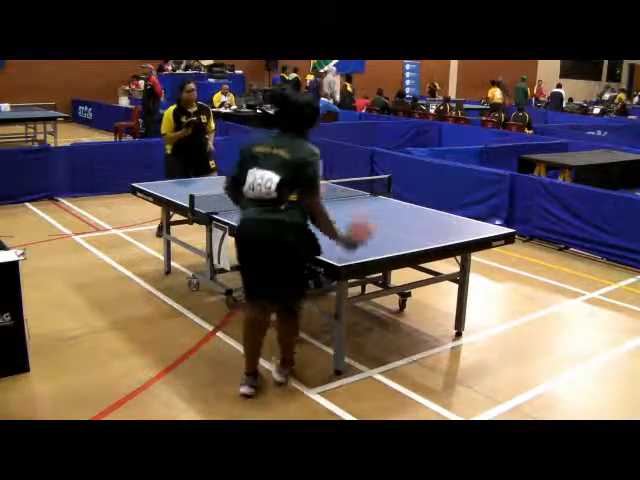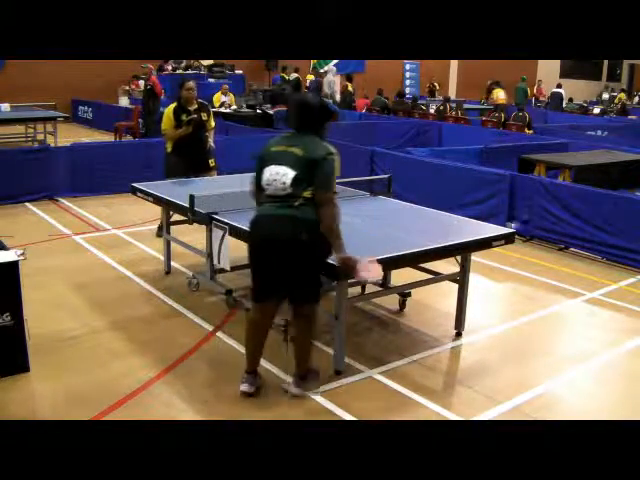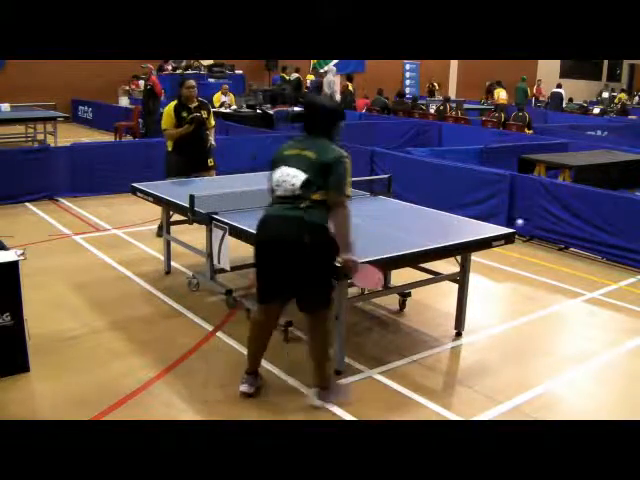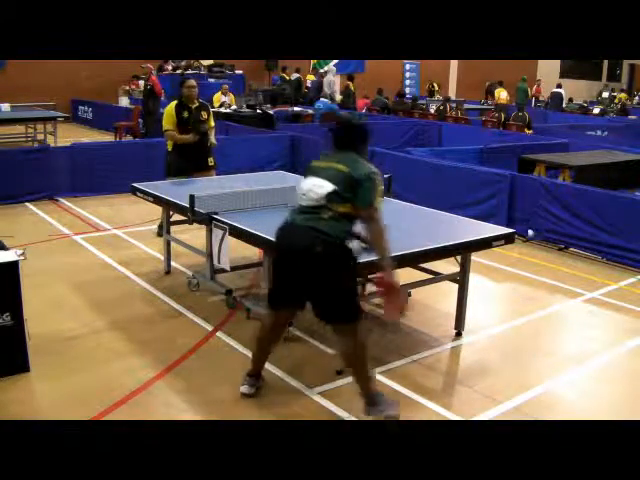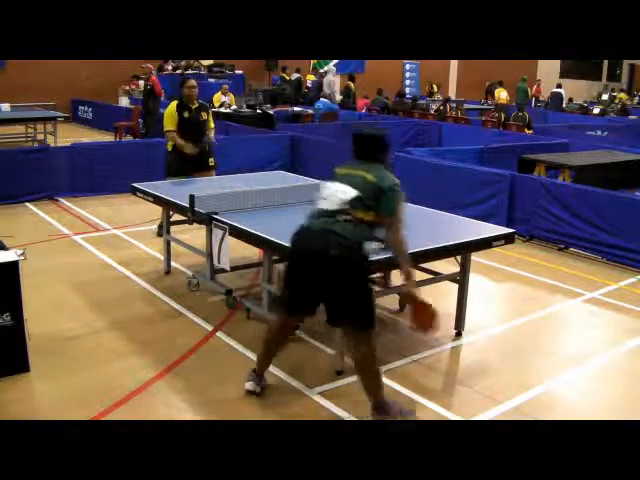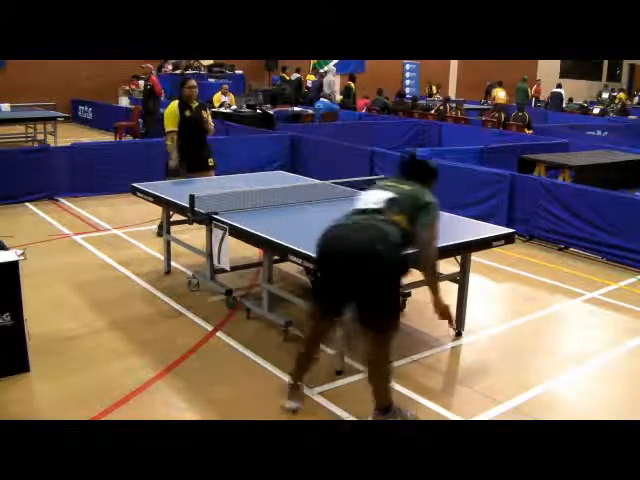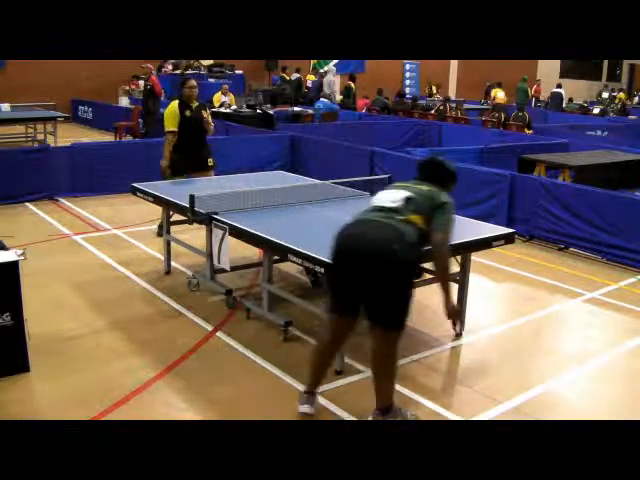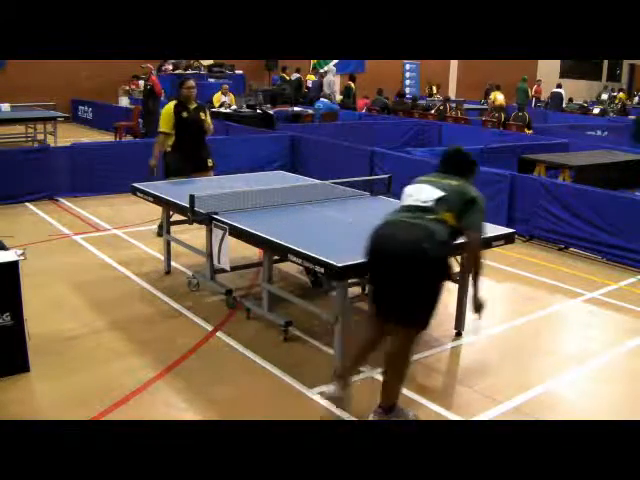
dt=0.1s
person 1, frame 1
left shoulder: (252, 146)
right shoulder: (307, 153)
left elbow: (232, 189)
right elbow: (313, 208)
right wrist: (340, 238)
left hip: (250, 231)
right hip: (286, 235)
left knee: (257, 306)
right knee: (289, 305)
left ankle: (250, 376)
right ankle: (285, 366)
person 1, frame 2
left shoulder: (272, 146)
right shoulder: (324, 152)
right elbow: (326, 204)
right wrist: (340, 250)
left hip: (263, 228)
right hip: (300, 234)
left knee: (263, 306)
right knee: (304, 307)
left ankle: (250, 375)
right ankle: (301, 376)
person 1, frame 3
left shoulder: (285, 150)
right shoulder: (336, 155)
right elbow: (338, 205)
right wrist: (346, 250)
left hip: (269, 229)
right hip: (305, 236)
left knee: (268, 310)
right knee: (318, 313)
left ankle: (250, 377)
right ankle: (323, 386)
person 1, frame 4
left shoulder: (316, 163)
right shoulder: (366, 172)
right elbow: (371, 221)
right wrist: (386, 266)
left hip: (288, 237)
right hip: (325, 248)
left knee: (279, 315)
right knee: (347, 326)
left ankle: (252, 378)
right ankle: (372, 401)
person 1, frame 5
left shoulder: (338, 172)
right shoulder: (388, 182)
right elbow: (394, 231)
right wrist: (409, 280)
left hip: (303, 241)
right hip: (339, 251)
left knee: (289, 317)
right knee: (360, 333)
left ankle: (256, 376)
right ankle: (381, 408)
person 1, frame 6
left shoulder: (378, 188)
right shoulder: (425, 199)
right elbow: (426, 246)
right wrist: (436, 296)
left hip: (333, 240)
right hip: (374, 252)
left knee: (321, 321)
right knee: (379, 333)
left ankle: (294, 389)
right ankle: (383, 410)
person 1, frame 7
left shoulder: (393, 187)
right shoulder: (442, 200)
right elbow: (440, 247)
right wrist: (447, 297)
left hip: (350, 237)
right hip: (390, 249)
left knee: (339, 325)
right knee: (386, 333)
left ankle: (309, 395)
right ankle: (385, 411)
person 1, frame 8
left shoulder: (418, 181)
right shoulder: (471, 194)
right elbow: (473, 243)
right wrist: (475, 290)
left hip: (383, 238)
right hip: (421, 249)
left knee: (381, 321)
right knee: (405, 332)
left ankle: (341, 380)
right ankle: (387, 410)
person 2, frame 1
left shoulder: (205, 109)
right shoulder: (172, 112)
left elbow: (210, 129)
right elbow: (166, 138)
left wrist: (210, 142)
right wrist: (183, 133)
left hip: (201, 155)
right hip: (178, 157)
right ankle: (163, 224)
person 2, frame 2
left shoulder: (204, 107)
right shoulder: (172, 110)
left elbow: (210, 127)
right elbow: (167, 136)
left wrist: (210, 140)
right wrist: (183, 131)
left hip: (202, 153)
right hip: (178, 156)
right ankle: (163, 224)
person 2, frame 3
left shoulder: (205, 105)
right shoulder: (172, 108)
left elbow: (210, 125)
right elbow: (167, 133)
left wrist: (211, 138)
right wrist: (184, 130)
left hip: (202, 152)
right hip: (179, 154)
right ankle: (163, 224)
person 2, frame 4
left shoulder: (204, 106)
right shoulder: (173, 108)
left elbow: (210, 126)
right elbow: (168, 133)
left wrist: (211, 137)
right wrist: (185, 138)
left hip: (202, 152)
right hip: (179, 154)
right ankle: (163, 224)
person 2, frame 5
left shoulder: (204, 107)
right shoulder: (174, 108)
left elbow: (209, 128)
right elbow: (169, 134)
left wrist: (210, 135)
right wrist: (184, 145)
left hip: (202, 152)
right hip: (180, 154)
right ankle: (163, 223)
person 2, frame 6
left shoulder: (203, 107)
right shoulder: (175, 107)
left elbow: (209, 130)
right elbow: (171, 135)
left wrist: (209, 127)
right wrist: (173, 157)
left hip: (201, 151)
right hip: (180, 154)
right ankle: (163, 223)
person 2, frame 7
left shoulder: (202, 107)
right shoulder: (175, 107)
left elbow: (209, 130)
right elbow: (170, 134)
left wrist: (209, 126)
right wrist: (165, 158)
left hip: (201, 151)
right hip: (179, 153)
right ankle: (163, 223)
person 2, frame 8
left shoulder: (202, 107)
right shoulder: (171, 108)
left elbow: (208, 131)
right elbow: (163, 135)
left wrist: (209, 128)
right wrist: (155, 157)
left hip: (200, 151)
right hip: (178, 154)
right ankle: (164, 223)
